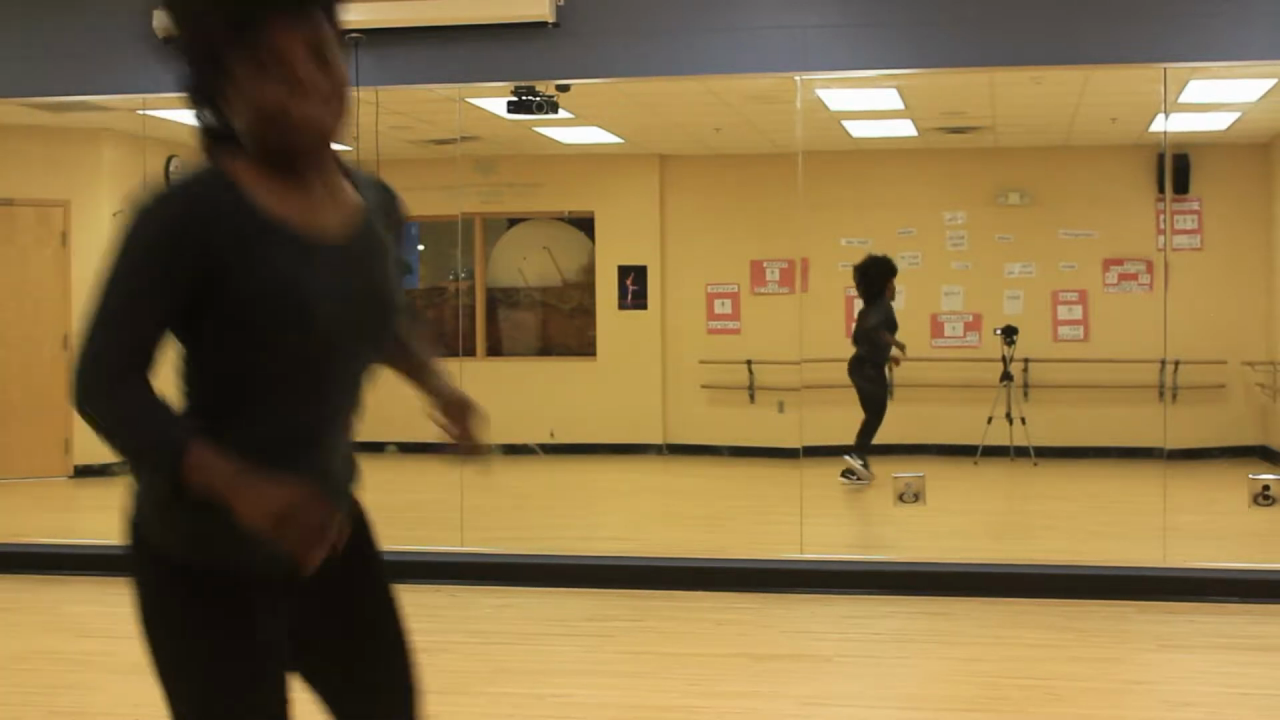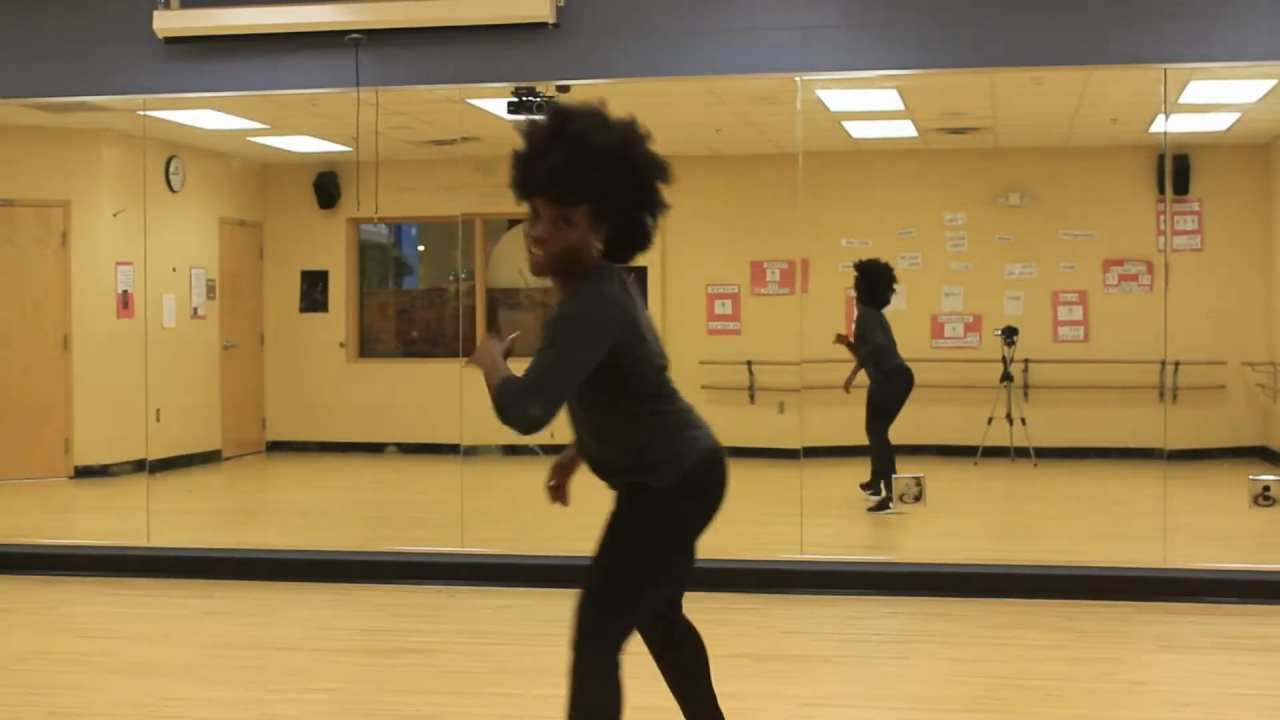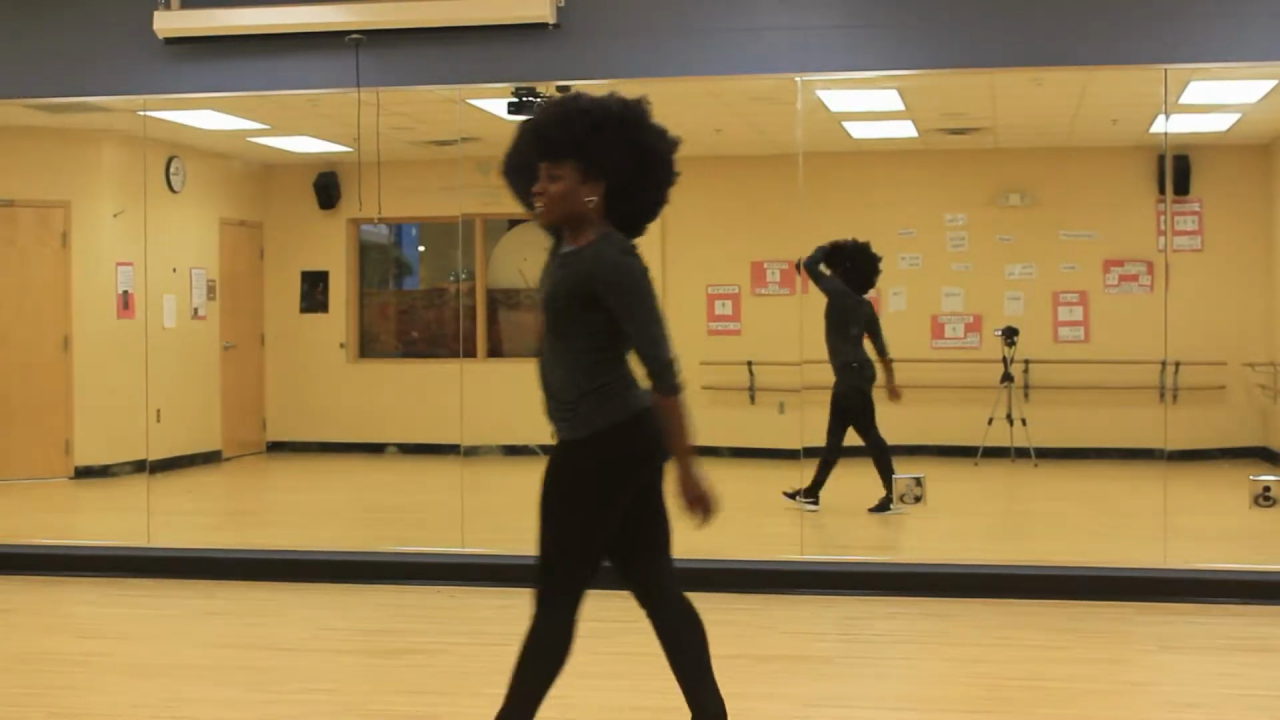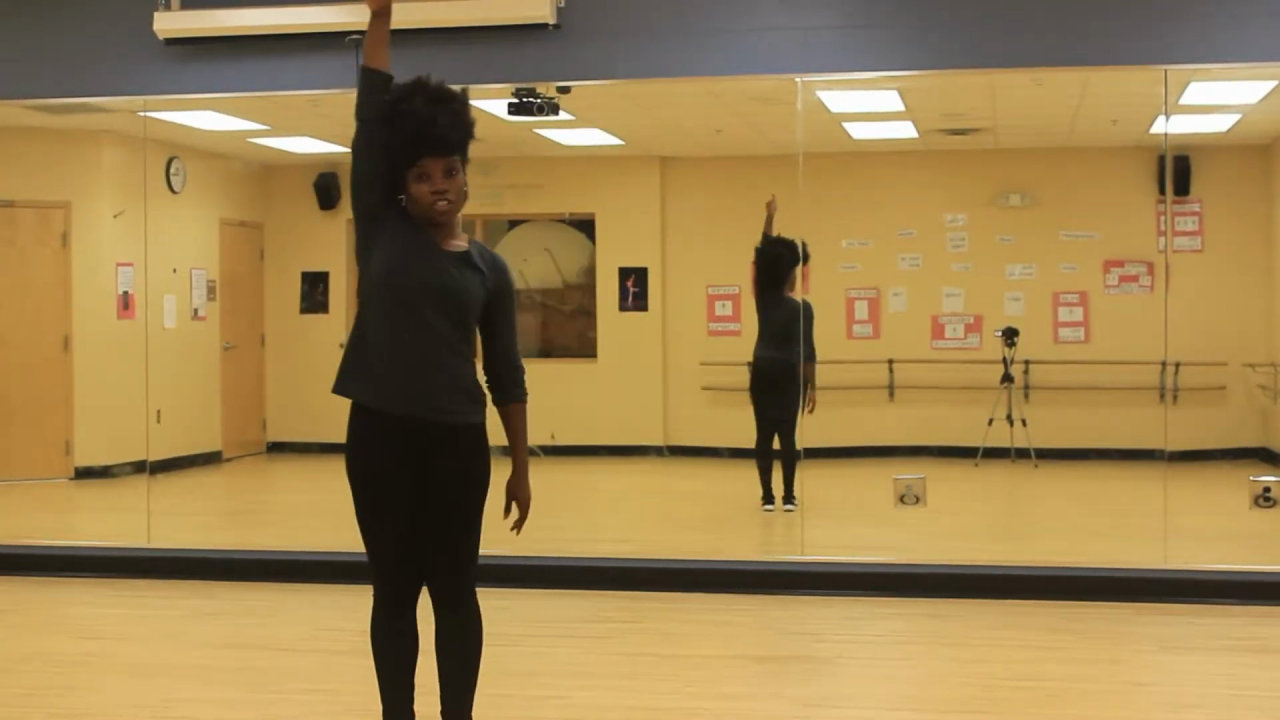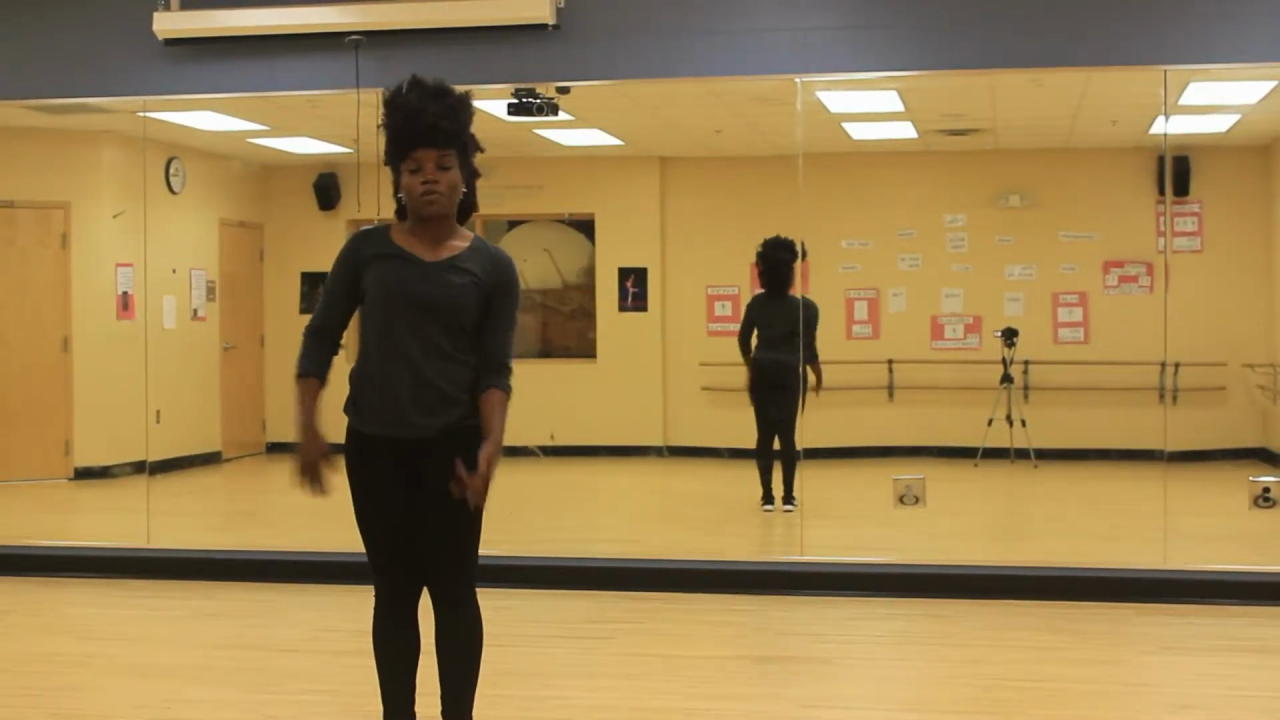
dt=1s
person 1, frame 1
left shoulder: (376, 208)
right shoulder: (192, 216)
right elbow: (105, 388)
left wrist: (436, 382)
right wrist: (240, 488)
left hip: (321, 528)
right hip: (208, 558)
person 1, frame 2
left shoulder: (596, 305)
right shoulder: (591, 293)
left elbow: (525, 410)
left wrist: (490, 360)
right wrist: (576, 455)
left hip: (675, 482)
right hip: (660, 475)
left knee: (595, 637)
right knee: (656, 610)
person 1, frame 3
left shoulder: (609, 259)
right shoulder: (571, 241)
left elbow: (659, 363)
right elbow: (512, 169)
left wrist: (685, 463)
right wrist: (548, 123)
left hip: (601, 444)
right hip: (620, 438)
left knee: (556, 594)
right knee: (657, 588)
person 1, frame 4
left shoulder: (489, 269)
right shoulder: (379, 228)
left elbow: (507, 375)
right elbow: (371, 117)
left wrist: (521, 466)
left hip: (457, 440)
right hip: (379, 434)
left knee: (453, 589)
right knee: (394, 589)
person 1, frame 5
left shoulder: (491, 265)
right shoulder: (367, 249)
left elbow: (494, 369)
right elbow: (321, 337)
left wrist: (491, 449)
right wrist: (306, 424)
left hip: (452, 443)
right hip: (376, 443)
left knee: (453, 588)
right knee: (393, 588)
person 2, frame 1
left shoulder: (870, 309)
right shoulder: (882, 307)
right elbow: (869, 329)
left wrist: (886, 355)
right wrist: (893, 341)
left hip: (866, 366)
right hip: (868, 367)
left knee: (874, 413)
right knee: (876, 410)
left ankle: (852, 471)
right ankle: (857, 455)
person 2, frame 2
left shoulder: (866, 315)
right shoulder: (878, 316)
left elbow: (877, 345)
left wrist: (853, 372)
right wrist: (848, 344)
left hip: (887, 377)
right hip: (902, 376)
left knee: (877, 432)
right knee: (878, 430)
left ankle: (892, 492)
right ankle: (875, 483)
person 2, frame 3
left shoulder: (840, 293)
right shoulder: (865, 306)
left elbow: (809, 265)
right elbow: (879, 344)
left wrist: (829, 248)
right wrist: (890, 379)
left hip: (852, 372)
right hip: (858, 371)
left knee: (852, 434)
right knee: (835, 435)
person 2, frame 4
left shoulder: (762, 297)
right shoulder: (801, 308)
left elbow: (763, 251)
right elbow: (806, 352)
left wrist: (770, 216)
right wrist: (811, 387)
left hip: (762, 373)
right hip: (788, 375)
left knee: (764, 435)
right knee: (787, 435)
left ankle: (768, 496)
right ankle: (788, 496)
person 2, frame 5
left shoulder: (756, 303)
right shoulder: (805, 307)
left elbow: (743, 340)
right elbow: (808, 349)
left wrist: (751, 366)
right wrist: (818, 377)
left hip: (761, 372)
right hip: (788, 373)
left knee: (765, 434)
right knee: (786, 434)
left ankle: (767, 496)
right ankle: (788, 497)
